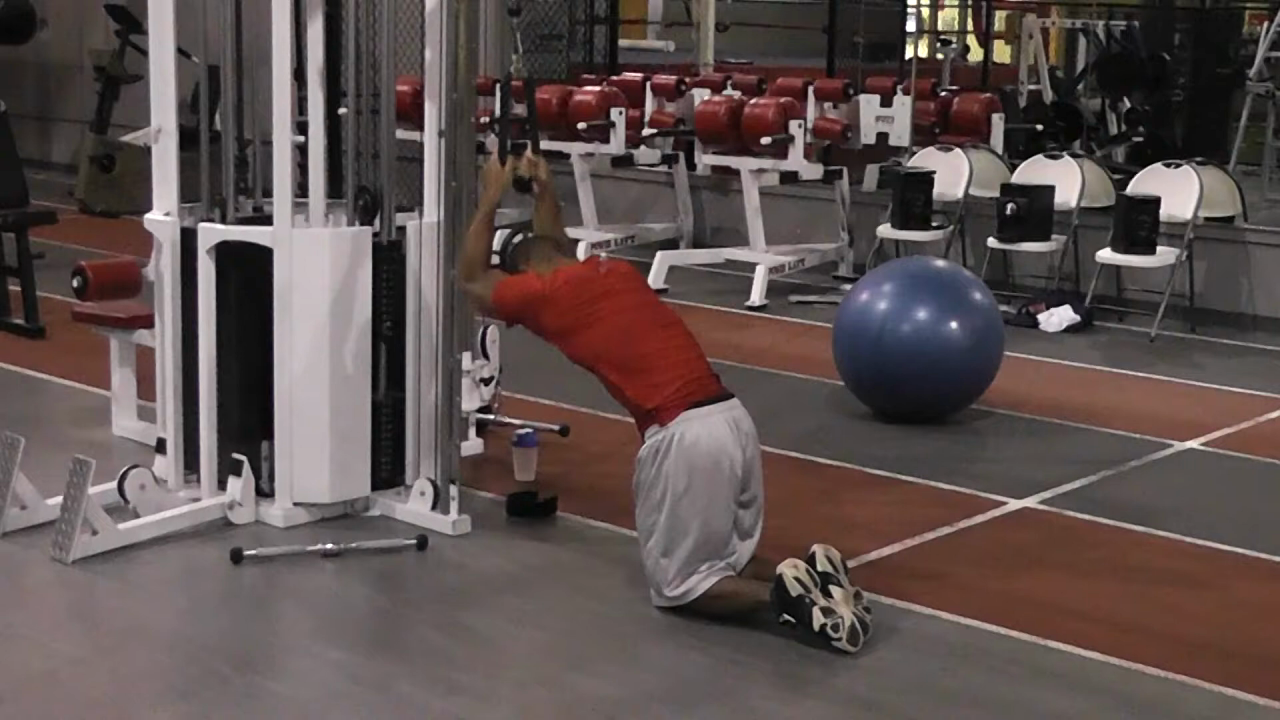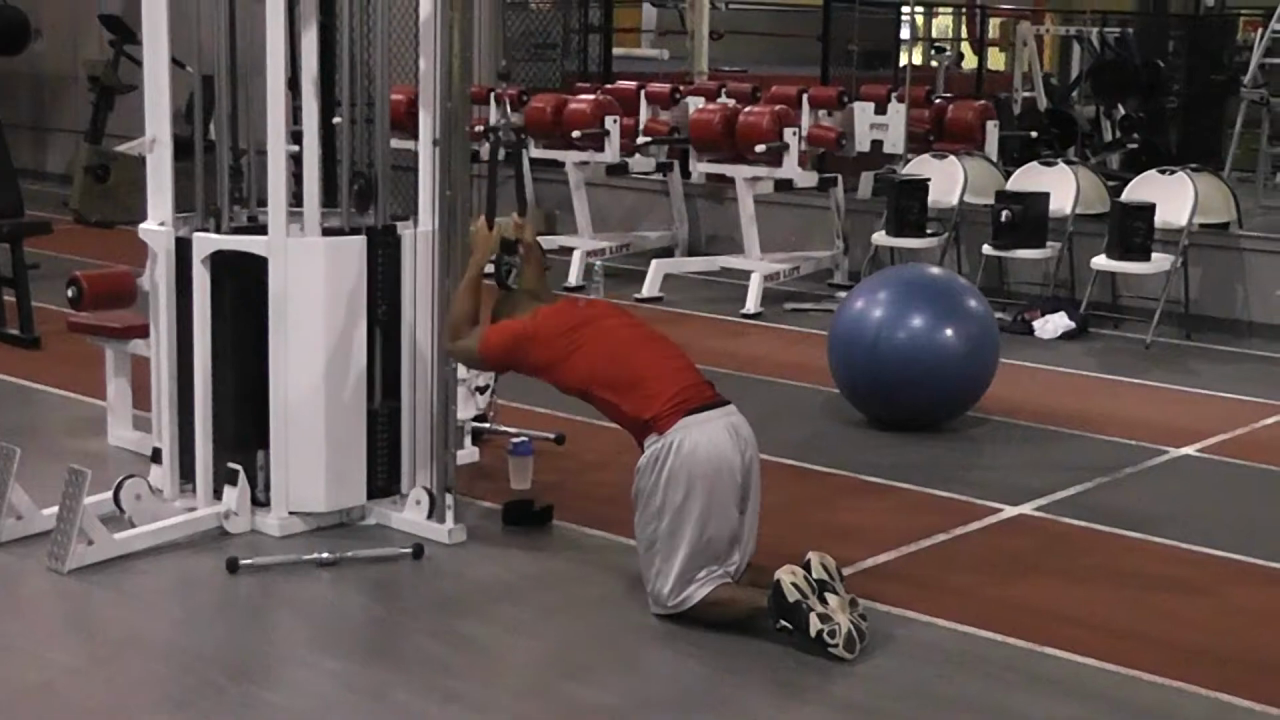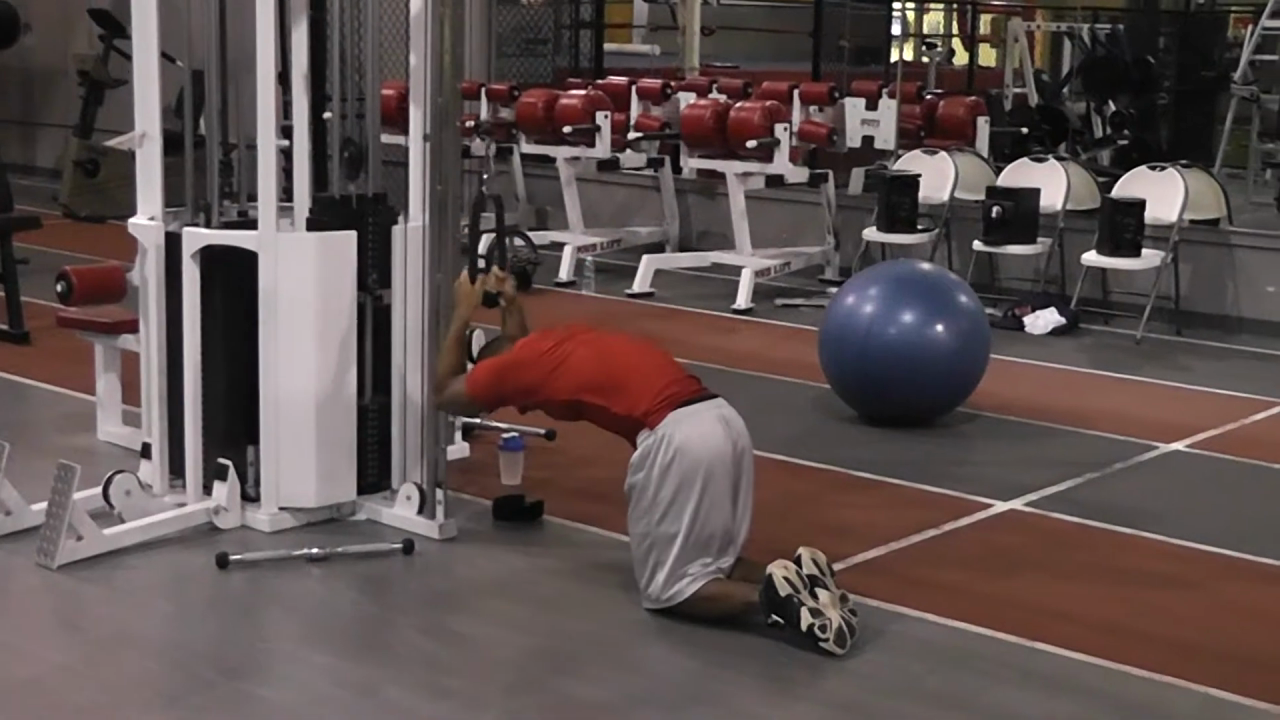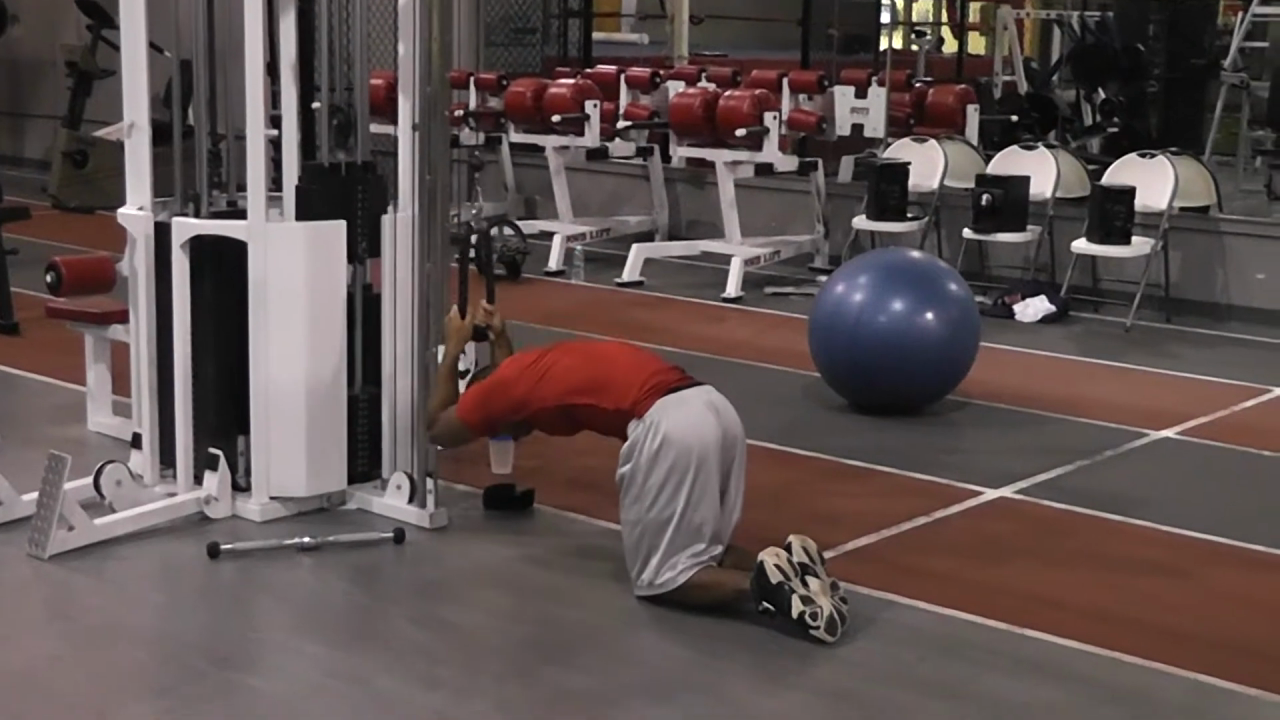
dt=0.3s
person 1, frame 1
left shoulder: (544, 294)
right shoulder: (615, 271)
left elbow: (472, 279)
left wrist: (490, 199)
right wrist: (545, 194)
left hip: (682, 437)
right hip: (732, 418)
left knee: (676, 588)
right knee: (726, 561)
left ankle: (782, 595)
right ankle: (806, 572)
person 1, frame 2
left shoulder: (529, 334)
right shoulder: (592, 310)
left elbow: (458, 342)
left wrist: (479, 259)
right wrist: (531, 256)
left hip: (684, 447)
right hip: (731, 426)
left knee: (675, 596)
right knee: (719, 571)
left ankle: (778, 599)
right ankle: (805, 578)
person 1, frame 3
left shoulder: (514, 364)
right shoulder: (561, 339)
left elbow: (446, 395)
left wrist: (463, 314)
right wrist: (512, 306)
left hip: (675, 437)
right hip: (723, 419)
left knee: (666, 591)
right knee: (710, 565)
left ankle: (770, 593)
right ankle: (794, 573)
person 1, frame 4
left shoulder: (503, 386)
right shoulder: (542, 363)
left elbow: (439, 431)
left wrist: (453, 349)
right wrist: (500, 340)
left hip: (668, 427)
right hip: (714, 407)
left knee: (659, 579)
right knee: (698, 553)
left ankle: (762, 583)
right ankle: (786, 560)
